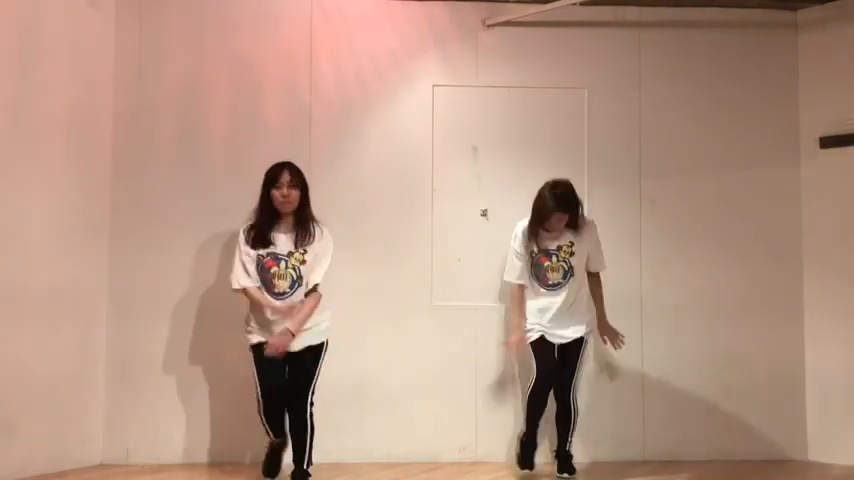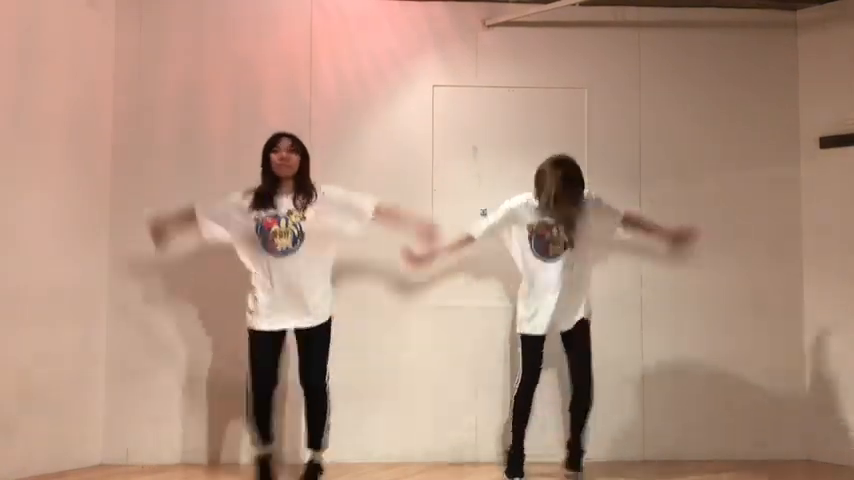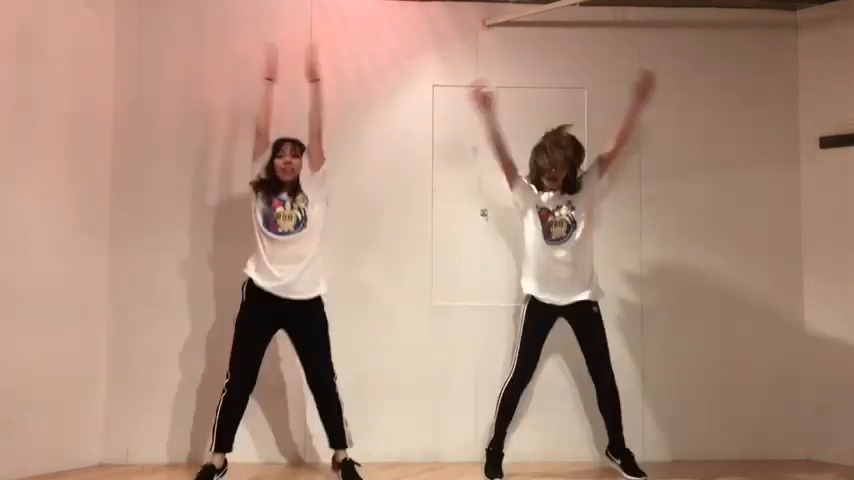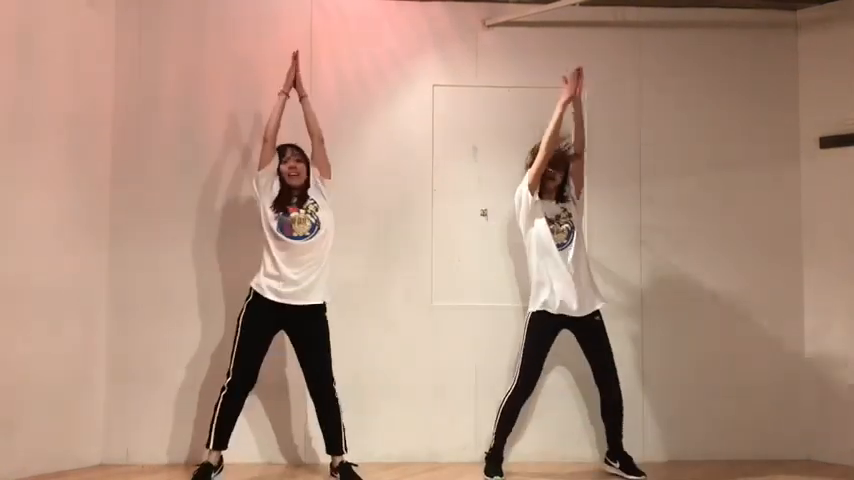
dt=0.2s
person 1, frame 1
left shoulder: (317, 236)
right shoulder: (251, 236)
left elbow: (316, 290)
right elbow: (246, 288)
left wrist: (290, 330)
right wrist: (274, 316)
left hip: (308, 335)
right hip: (264, 332)
left knee: (299, 401)
right knee: (271, 394)
right ankle: (277, 440)
person 1, frame 2
left shoulder: (322, 200)
right shoulder: (251, 202)
left elbow: (370, 208)
right elbow: (206, 214)
left wrist: (415, 223)
right wrist: (168, 223)
left hip: (313, 309)
right hip: (266, 311)
left knee: (313, 384)
right knee: (262, 386)
right ankle: (264, 451)
person 1, frame 3
left shoulder: (313, 188)
right shoulder: (262, 189)
left elbow: (316, 134)
right elbow: (261, 133)
left wrist: (315, 82)
right wrist: (269, 81)
left hip: (305, 299)
right hip: (260, 295)
left knee: (323, 380)
right knee: (239, 381)
person 1, frame 4
left shoulder: (318, 191)
right shoulder: (268, 191)
left elbow: (318, 140)
right elbow: (270, 138)
left wrist: (302, 92)
right wrist: (284, 89)
left hip: (309, 304)
right hip: (266, 299)
left knee: (322, 385)
right knee: (239, 380)
person 2, frame 1
left shoulder: (586, 230)
right shoulder: (524, 231)
left elbow: (593, 273)
right elbow: (517, 283)
left wrist: (603, 321)
right wrist: (517, 327)
left hip: (575, 322)
right hip: (540, 321)
left knee: (565, 387)
right knee: (544, 378)
left ankle: (565, 454)
right ankle: (528, 440)
person 2, frame 2
left shoulder: (588, 206)
right shoulder: (520, 208)
left elbow: (623, 219)
right elbow: (478, 232)
left wrist: (666, 233)
right wrist: (432, 253)
left hip: (575, 310)
right hip: (534, 310)
left knee: (583, 383)
right knee: (528, 381)
left ankle: (575, 449)
right ankle: (515, 452)
person 2, frame 3
left shoulder: (584, 187)
right shoulder: (527, 195)
left elbow: (613, 150)
right elbow: (505, 160)
left wrist: (637, 105)
right wrist: (488, 115)
left hip: (582, 295)
right hip: (541, 296)
left knee: (603, 375)
right knee: (521, 375)
person 2, frame 4
left shoulder: (572, 201)
right shoulder: (526, 202)
left elbow: (579, 153)
right elbow: (543, 155)
left wrist: (576, 102)
right wrist: (562, 103)
left hip: (584, 304)
right hip: (546, 305)
left knee: (609, 380)
right knee: (524, 384)
